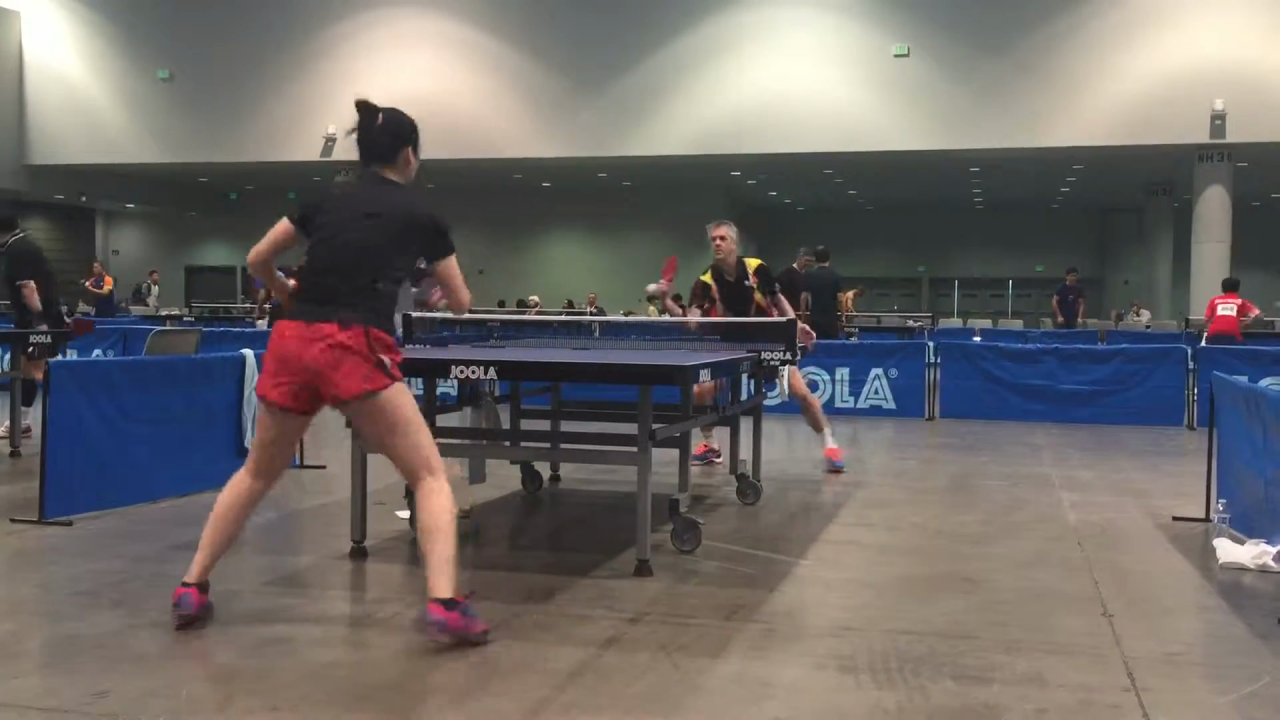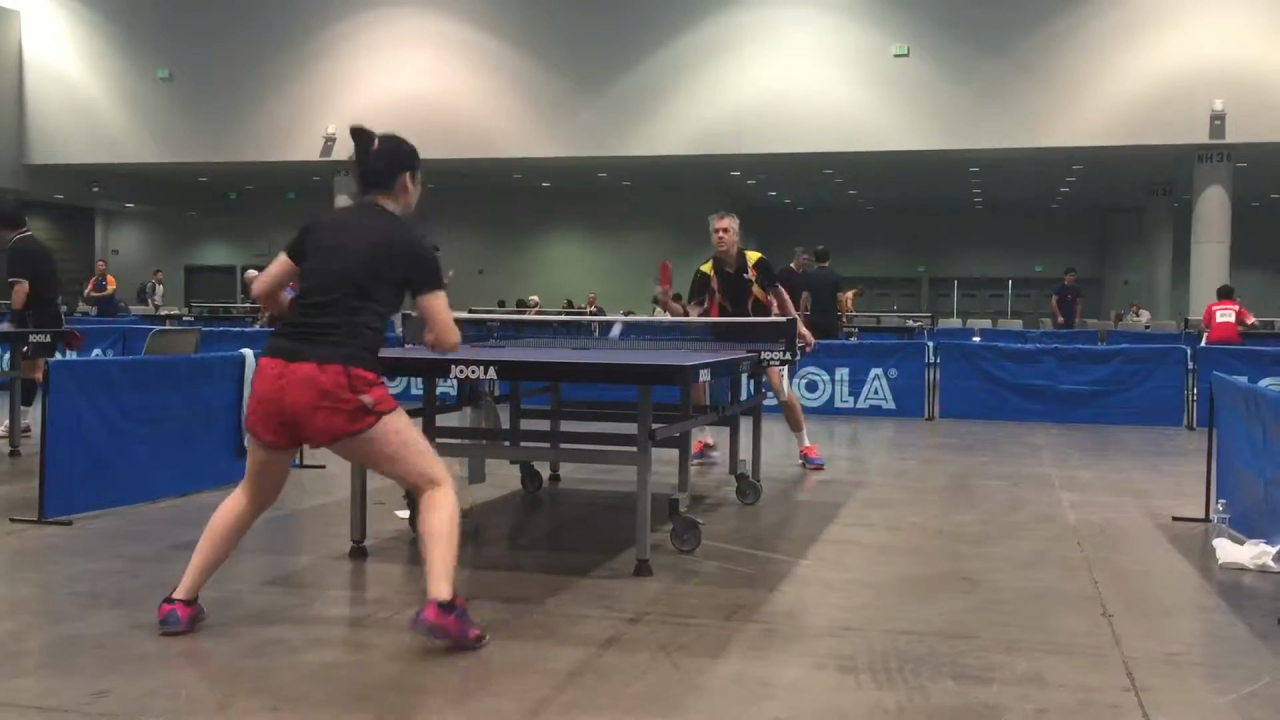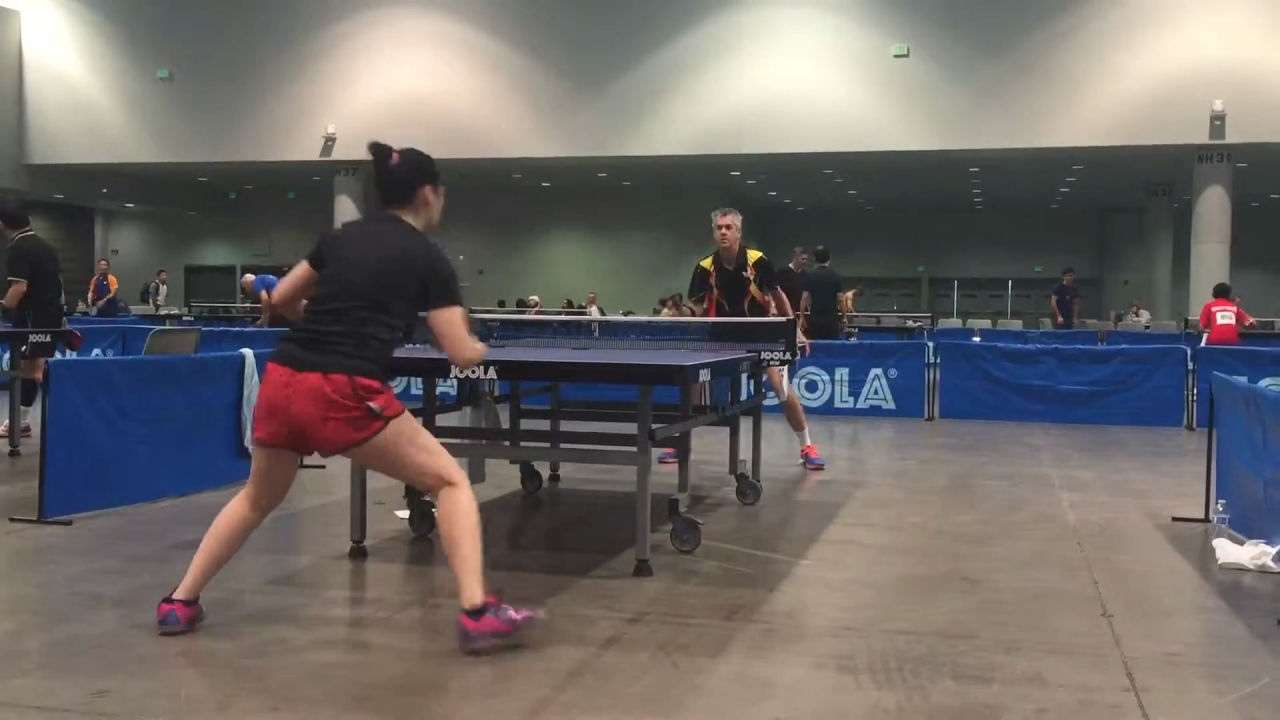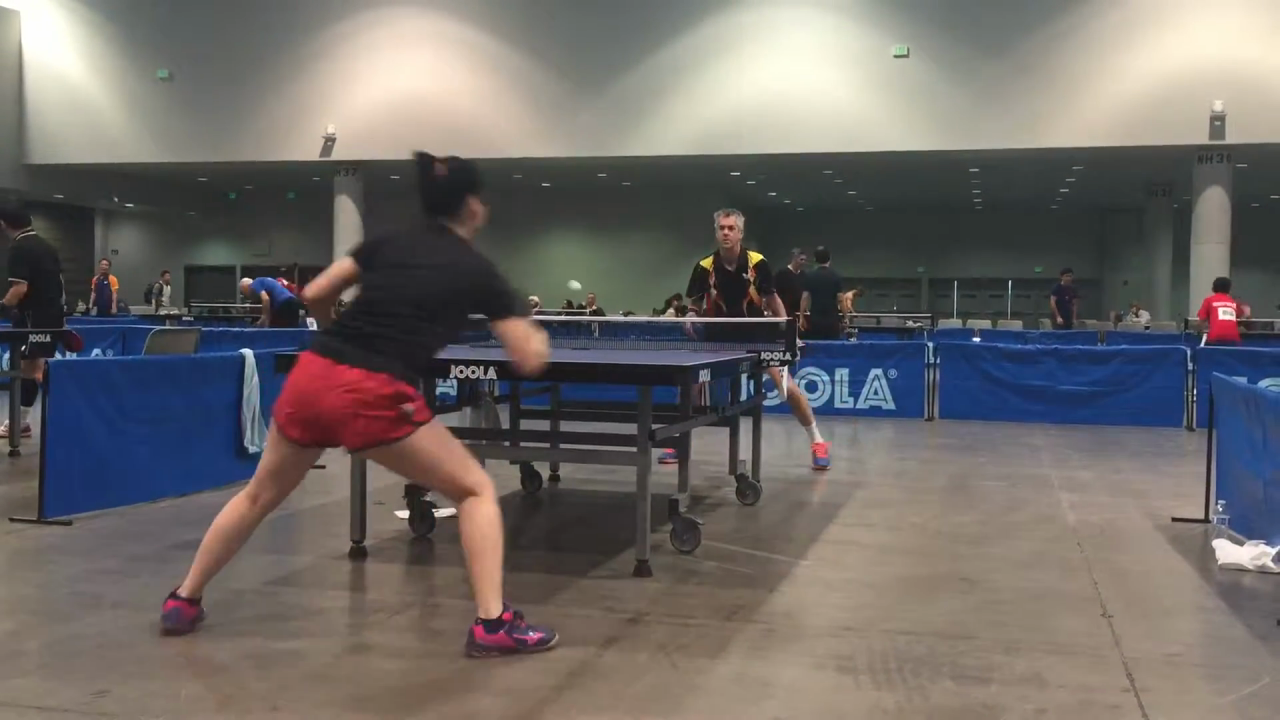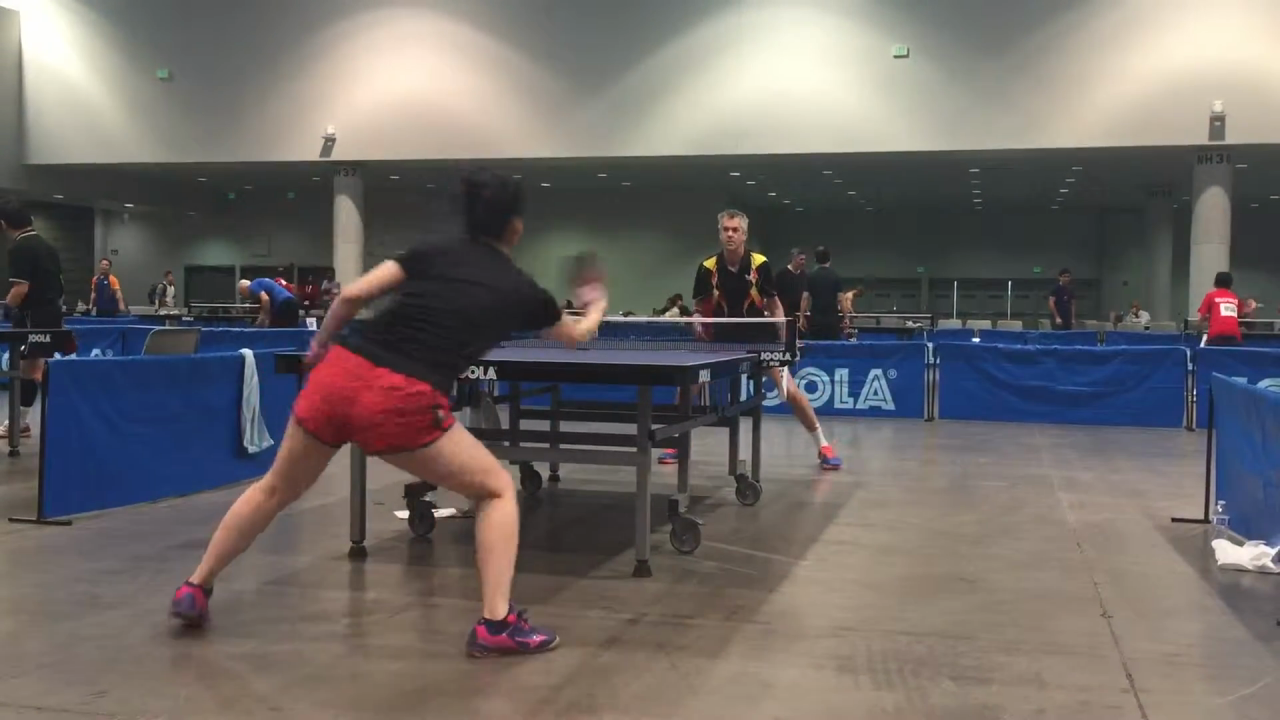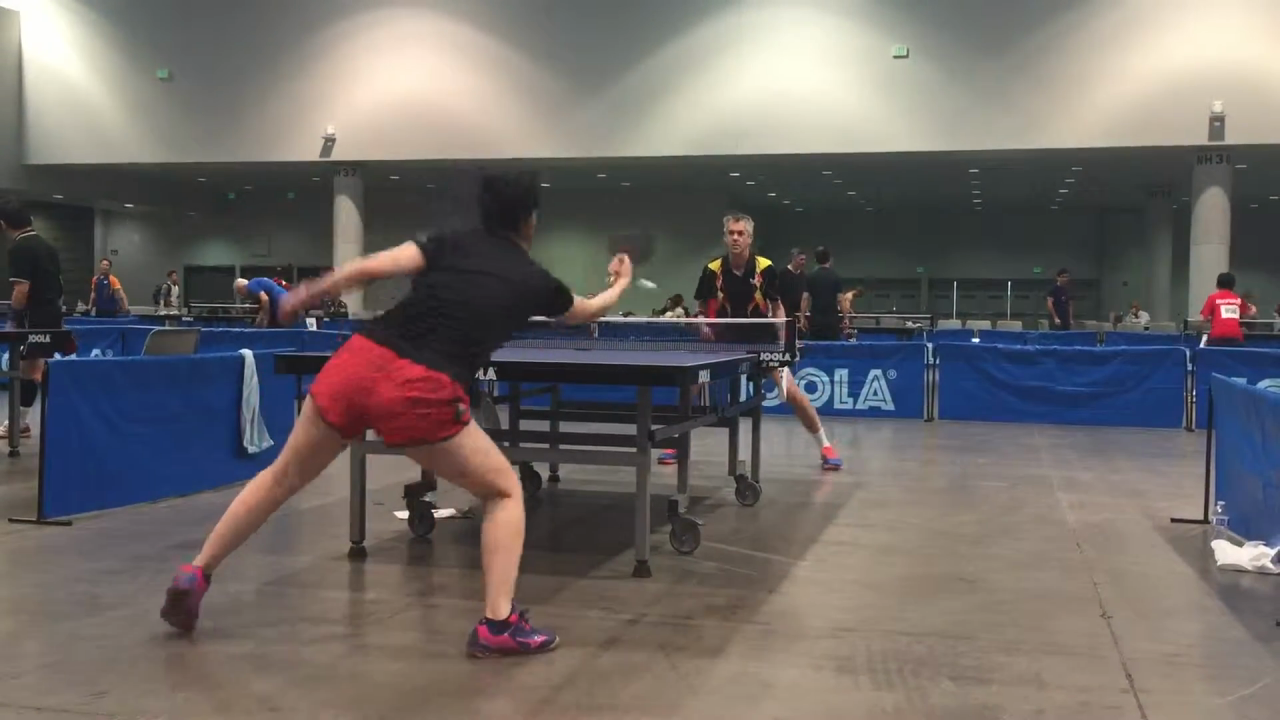
dt=0.1s
person 1, frame 1
left shoulder: (326, 198)
right shoulder: (420, 215)
left elbow: (257, 260)
right elbow: (461, 301)
right wrist: (447, 293)
left hip: (290, 344)
right hip: (355, 350)
left knee: (258, 473)
right knee: (428, 474)
left ankle: (192, 588)
right ankle: (444, 603)
person 1, frame 2
left shoulder: (322, 225)
right shoulder: (411, 245)
left elbow: (261, 292)
right elbow: (448, 339)
right wrist: (438, 334)
left hip: (275, 377)
right hip: (339, 384)
left knee: (254, 495)
right knee: (437, 484)
left ankle: (179, 602)
right ankle: (440, 607)
person 1, frame 3
left shoulder: (344, 235)
right shoulder: (429, 259)
left elbow: (281, 297)
right elbow: (462, 355)
right wrist: (478, 345)
left hip: (280, 383)
right hip: (342, 394)
left knee: (258, 499)
right knee: (450, 482)
left ankle: (179, 602)
right ankle: (477, 611)
person 1, frame 4
left shoulder: (388, 241)
right shoulder: (479, 274)
left elbow: (314, 294)
right elbow: (532, 362)
right wrist: (536, 337)
left hip: (312, 375)
right hip: (374, 397)
left knee: (262, 493)
right knee: (476, 489)
left ankle: (183, 601)
right ankle: (492, 624)
person 1, frame 5
left shoulder: (432, 254)
right shoulder: (521, 291)
left elbow: (355, 294)
right elbow: (577, 335)
left wrist: (322, 339)
right wrist: (597, 307)
left hip: (337, 375)
right hip: (400, 400)
left knee: (276, 491)
right knee: (497, 490)
left ankle: (195, 587)
right ankle: (496, 624)
person 1, frame 6
left shoulder: (451, 243)
right shoulder: (536, 282)
left elbow: (373, 266)
right elbow: (589, 310)
left wrist: (308, 293)
right wrist: (620, 286)
left hip: (358, 364)
right hip: (420, 393)
left knee: (282, 477)
right knee: (504, 491)
left ankle: (195, 575)
right ankle: (498, 624)
person 2, frame 1
left shoulder: (757, 268)
right shoulder: (706, 282)
left elbow: (777, 299)
right elbow: (689, 320)
left wrist: (798, 323)
right wrist: (667, 303)
left knee: (800, 391)
right knee: (700, 392)
left ankle: (830, 446)
right ankle: (711, 446)
person 2, frame 2
left shoulder: (756, 262)
right shoulder: (705, 273)
left elbow: (778, 293)
right elbow: (691, 315)
left wrist: (798, 325)
right wrist: (668, 304)
left knee: (783, 392)
right knee: (695, 383)
left ankle: (805, 447)
right ankle: (705, 442)
person 2, frame 3
left shoulder: (757, 261)
right shoulder: (705, 268)
left elbow: (777, 296)
right elbow: (696, 308)
left wrist: (795, 329)
left knee: (783, 392)
left ankle: (807, 447)
person 2, frame 4
left shoulder: (757, 263)
right shoulder: (705, 267)
left elbow: (772, 301)
right elbow: (695, 307)
left knee: (789, 389)
left ankle: (817, 443)
person 2, frame 5
left shoulder: (761, 265)
right shoulder: (708, 268)
left elbow: (774, 303)
right elbow: (699, 307)
left wrist: (782, 338)
left hip: (759, 338)
right hip: (722, 339)
left knee: (791, 392)
right knee: (688, 387)
left ankle: (823, 446)
person 2, frame 6
left shoulder: (765, 269)
right shoulder: (712, 270)
left elbow: (777, 307)
right elbow: (702, 309)
left hip: (761, 339)
left knee: (792, 393)
left ankle: (825, 447)
person 3, frame 1
right shoulder: (27, 246)
left elbow: (28, 287)
right elbow: (41, 284)
left wrist: (39, 321)
right wrist: (58, 315)
left hip: (36, 321)
right hip: (48, 316)
left knee: (40, 372)
right knee: (25, 369)
right ankle: (21, 423)
person 3, frame 2
right shoulder: (37, 245)
left elbow: (21, 286)
right elbow: (52, 283)
right wrist: (57, 315)
left hip: (34, 319)
right hip: (47, 316)
left knee: (39, 373)
right knee: (25, 369)
right ankle: (21, 423)
person 3, frame 3
right shoulder: (44, 246)
left elbow: (19, 287)
right elbow: (58, 282)
right wrist: (60, 314)
left hip: (34, 317)
right hip: (51, 315)
left knee: (39, 372)
right knee: (26, 369)
right ankle: (21, 422)
person 3, frame 4
right shoulder: (46, 246)
left elbow: (19, 288)
right elbow: (59, 283)
right wrist: (60, 315)
left hip: (34, 318)
right hip: (51, 315)
left knee: (39, 372)
right knee: (27, 369)
right ankle: (21, 422)
person 3, frame 5
right shoulder: (47, 246)
left elbow: (20, 289)
right elbow: (58, 284)
right wrist: (58, 317)
left hip: (34, 317)
right hip: (51, 315)
left knee: (39, 372)
right knee: (26, 369)
right ankle: (20, 422)
person 3, frame 6
right shoulder: (47, 246)
left elbow: (21, 288)
right elbow: (57, 284)
right wrist: (56, 316)
left hip: (34, 317)
right hip: (51, 314)
left knee: (38, 372)
right knee: (26, 369)
right ankle: (20, 422)
